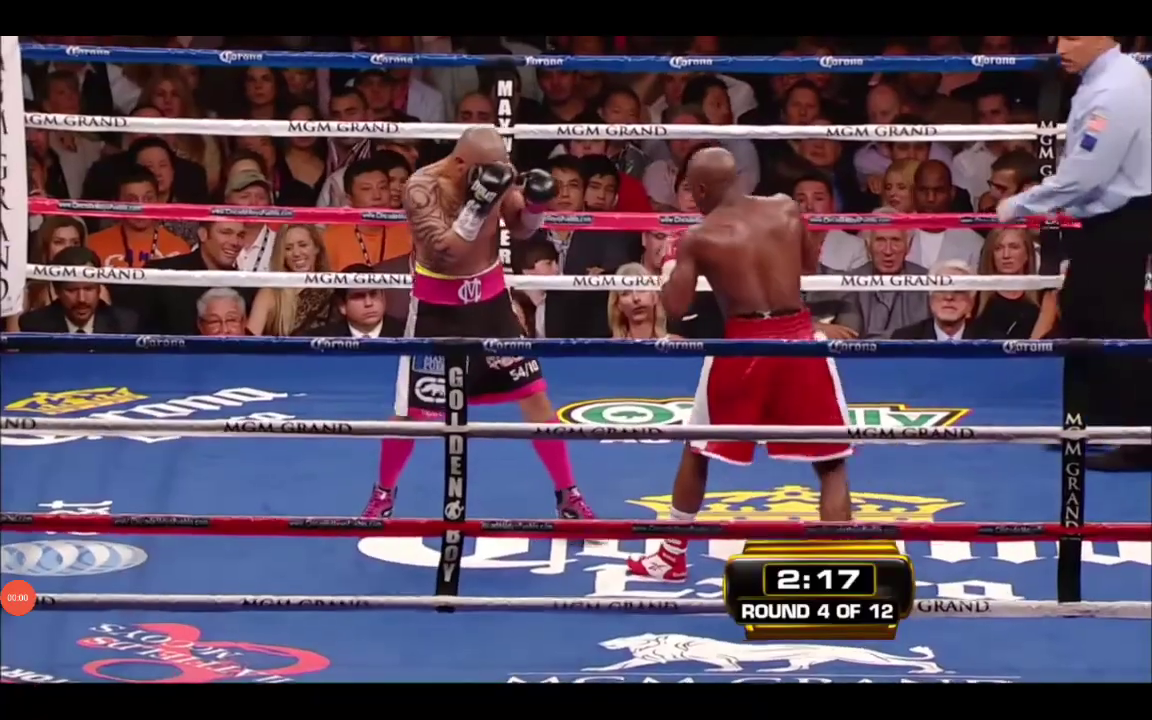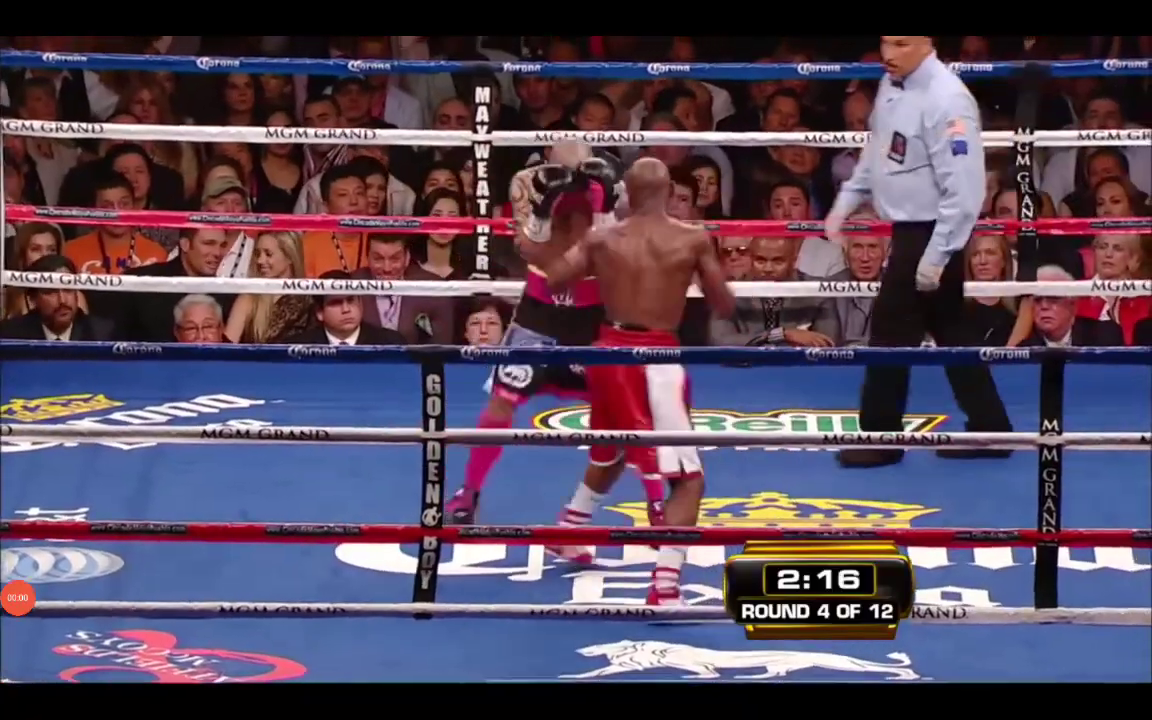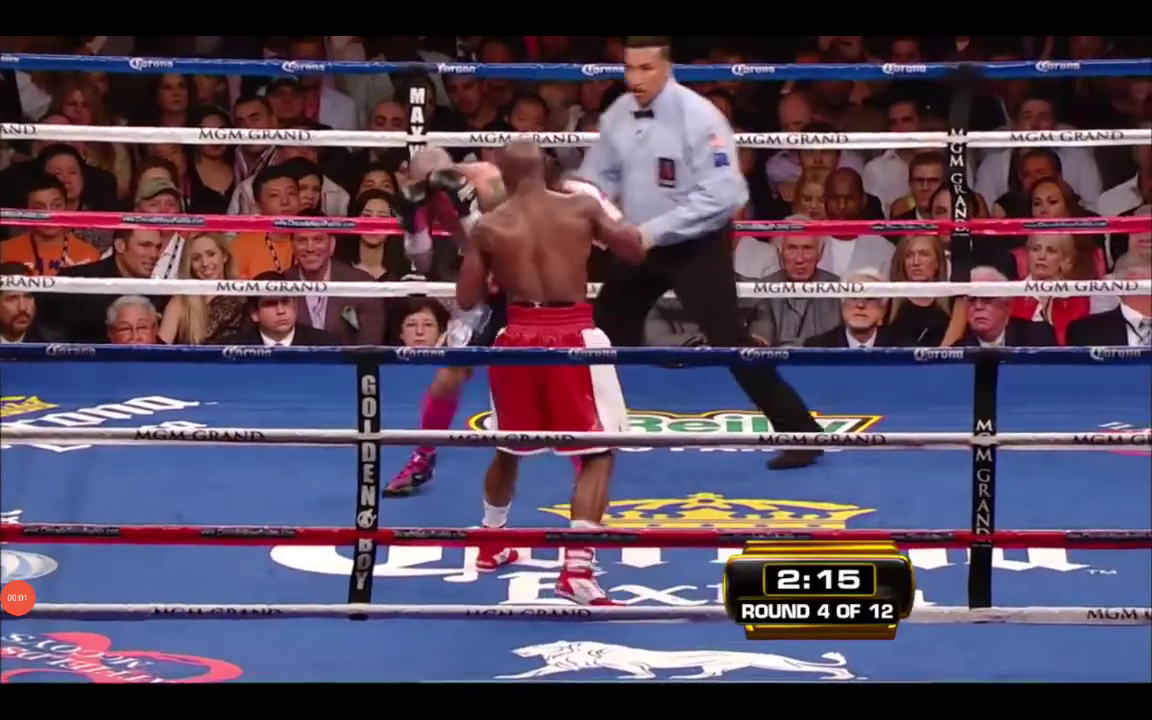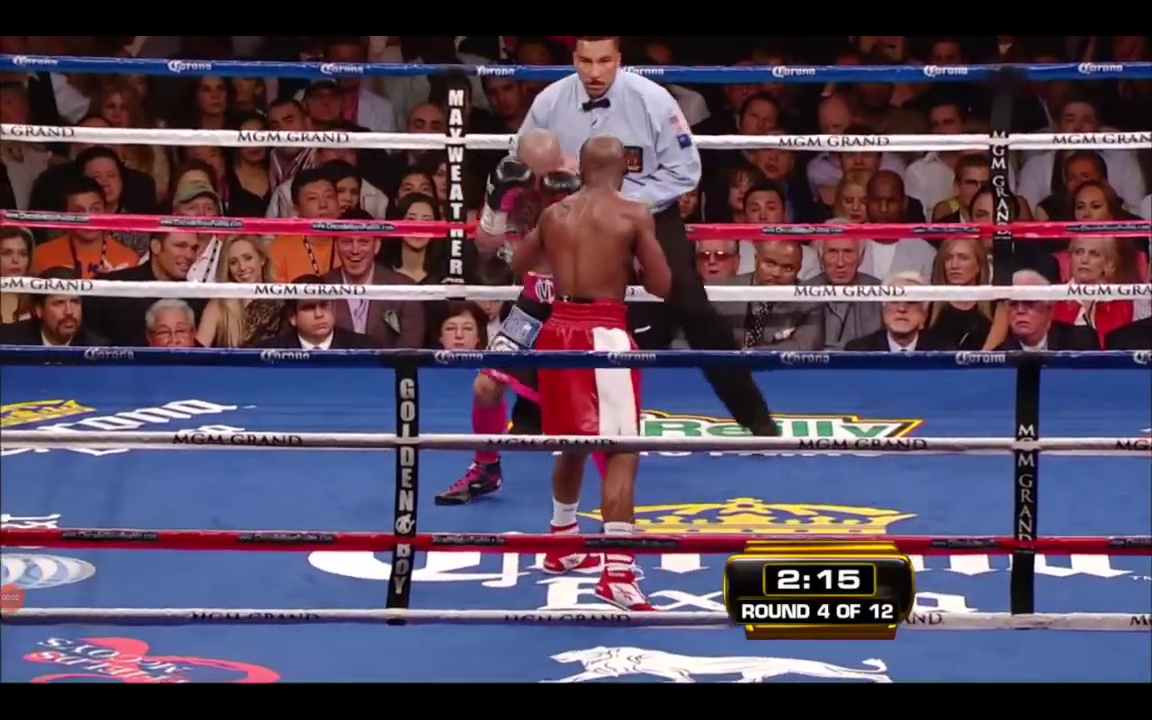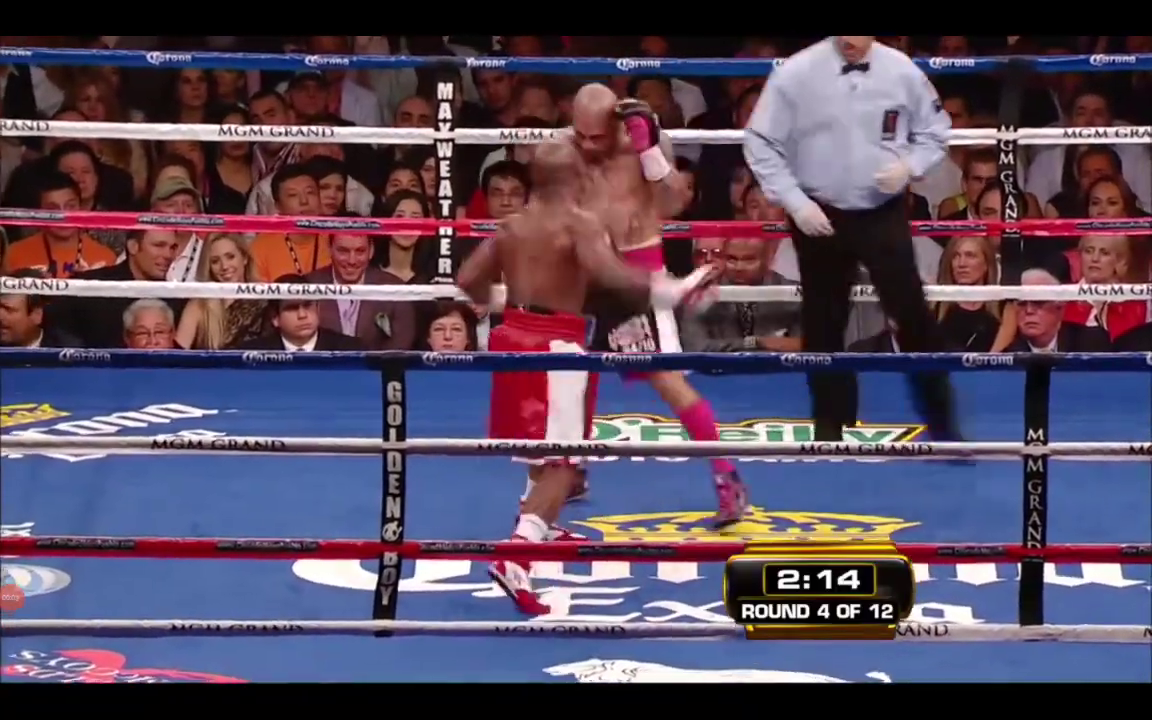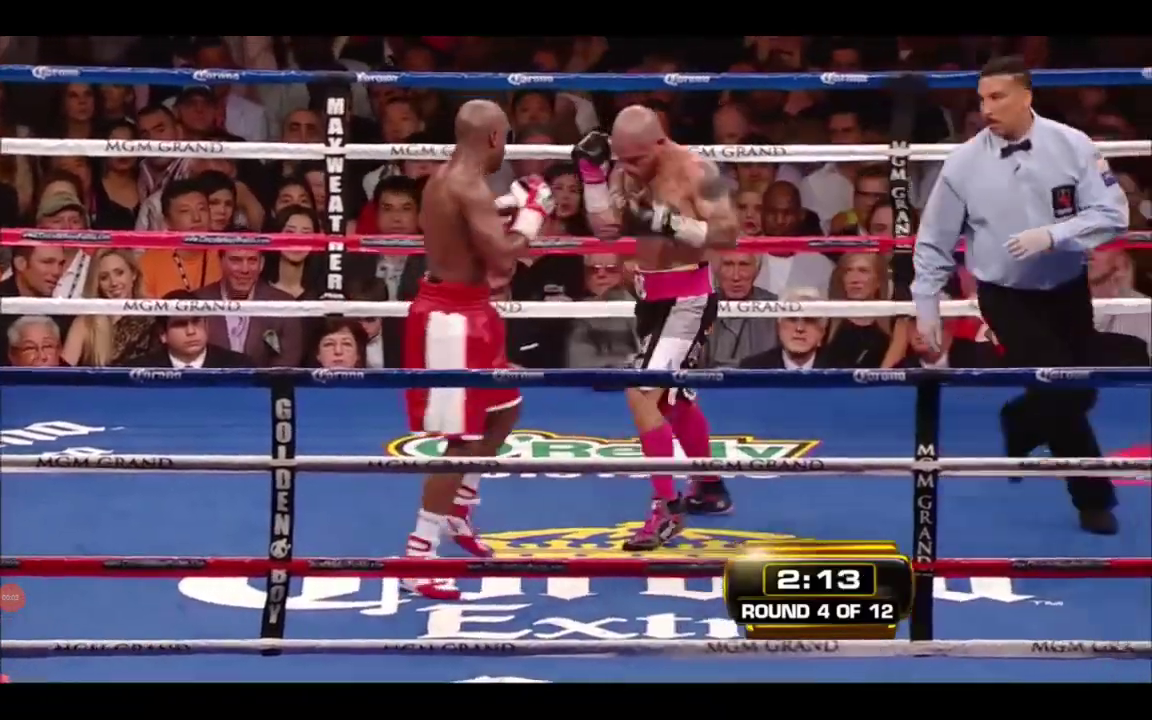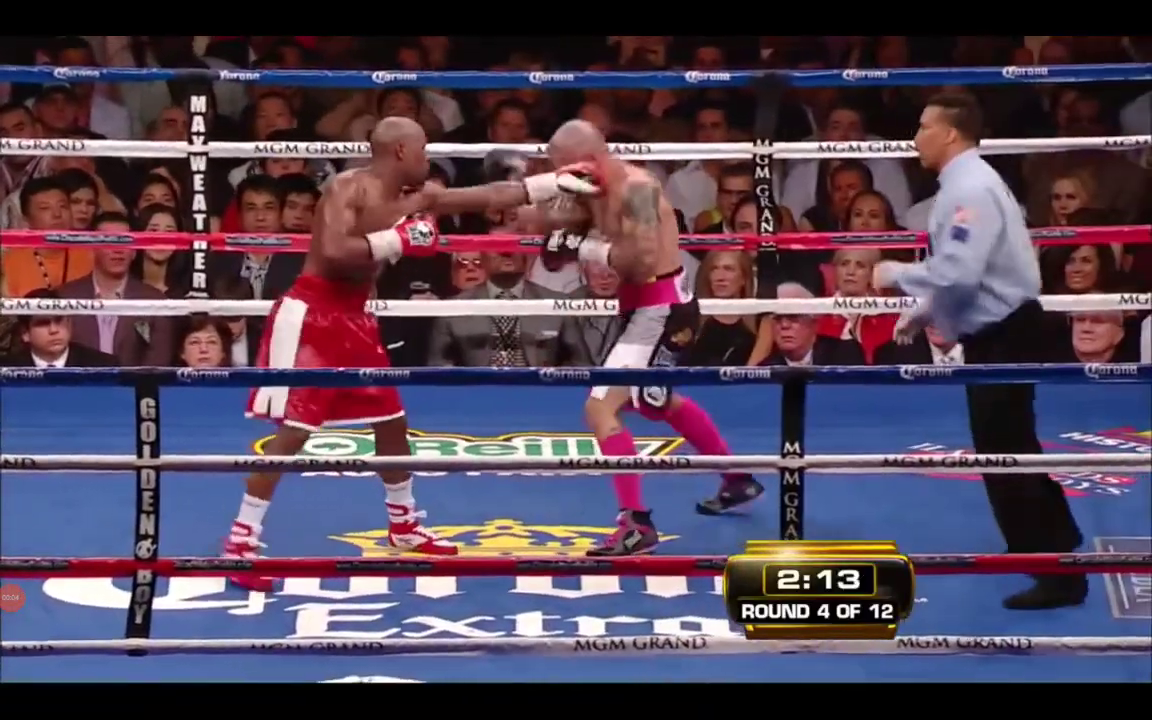
dt=0.7s
person 1, frame 1
left shoulder: (699, 238)
right shoulder: (786, 209)
left elbow: (674, 307)
right elbow: (809, 263)
left wrist: (672, 261)
left hip: (743, 347)
right hip: (798, 340)
left knee: (698, 454)
right knee: (832, 464)
left ankle: (670, 557)
person 1, frame 2
left shoulder: (604, 237)
right shoulder: (693, 239)
left elbow: (555, 279)
right elbow: (724, 305)
left hip: (609, 353)
right hip: (655, 360)
left knee: (608, 453)
right knee: (686, 480)
right ankle: (665, 584)
person 1, frame 3
left shoulder: (487, 228)
right shoulder: (582, 207)
left elbow: (467, 301)
right elbow: (636, 250)
right wrist: (605, 208)
left hip: (521, 336)
right hip: (576, 336)
left knee: (510, 448)
right knee: (598, 454)
left ankle: (492, 545)
right ankle: (576, 569)
person 1, frame 4
left shoulder: (554, 214)
right shoulder: (634, 213)
left elbow: (520, 262)
right elbow: (660, 285)
left hip: (557, 329)
right hip: (603, 333)
left knee: (572, 444)
right knee: (622, 453)
left ankle: (562, 545)
right ankle: (617, 573)
person 1, frame 5
left shoulder: (510, 224)
right shoulder: (581, 224)
left elbow: (468, 281)
right elbow: (615, 276)
right wrist: (671, 288)
left hip: (512, 336)
right hip: (557, 342)
left knee: (543, 443)
right knee: (559, 462)
left ankle: (535, 522)
right ankle: (519, 552)
person 1, frame 6
left shoulder: (444, 177)
right shoulder: (470, 189)
right elbow: (504, 261)
left wrist: (505, 204)
right wrist: (535, 210)
left hip: (445, 309)
right hip: (454, 317)
left knee: (503, 413)
right knee: (465, 441)
left ankle: (457, 516)
right ankle: (417, 556)
person 1, frame 7
left shoulder: (414, 193)
right shoulder: (347, 188)
left elbow: (484, 198)
right elbow: (331, 254)
left wrist: (556, 180)
right wrist: (397, 239)
left hip: (354, 317)
right hip: (312, 311)
left knee: (392, 424)
right knee: (293, 432)
left ankle: (404, 523)
right ankle: (241, 538)
person 2, frame 1
left shoulder: (1111, 93)
right shoulder: (1115, 74)
left elbow: (1081, 177)
left wrist: (1019, 204)
right wrist: (1061, 201)
right hip: (1109, 217)
right knee: (1078, 317)
right ankle: (1091, 418)
person 2, frame 2
left shoulder: (945, 99)
right shoulder: (892, 85)
left elbow: (964, 187)
left wrist: (938, 254)
right wrist: (847, 199)
left hip: (930, 234)
right hip: (911, 228)
left knee: (890, 330)
right knee: (949, 331)
left ankle: (881, 438)
right ankle: (990, 429)
person 2, frame 3
left shoulder: (699, 117)
right shoulder: (616, 117)
left elbow: (722, 195)
right elbow: (595, 180)
left wrist: (656, 228)
left hip: (698, 244)
right hip: (643, 243)
left knee: (727, 339)
right knee: (606, 327)
left ankle: (800, 431)
person 2, frame 4
left shoulder: (652, 101)
right shoulder: (549, 104)
left elbow: (684, 170)
left wrist: (628, 203)
left hip: (652, 223)
left knee: (695, 313)
left ankle: (754, 415)
person 2, frame 5
left shoulder: (902, 73)
right shoulder: (796, 74)
left elbow: (935, 132)
right elbow: (762, 144)
left wrist: (910, 165)
right wrist: (795, 201)
left hip: (882, 215)
right hip: (817, 215)
left knee: (912, 312)
right knee: (825, 325)
left ankle: (939, 421)
right ankle: (832, 427)
person 2, frame 6
left shoulder: (1073, 146)
right shoulder: (963, 163)
left elbow: (1112, 213)
right elbow: (934, 239)
left wrist: (1052, 236)
right wrist: (926, 305)
left hip: (1067, 290)
right hip: (1006, 296)
left knee: (1078, 391)
right knee: (1054, 393)
left ankle: (1018, 424)
right ankle: (1094, 496)
person 2, frame 7
left shoulder: (970, 189)
right shoulder: (965, 181)
left elbow: (957, 272)
left wrist: (896, 275)
right wrist: (920, 313)
left hip: (1003, 336)
right hip: (997, 330)
left knee: (1003, 450)
right knee: (1008, 441)
left ankle: (1058, 570)
right ankle: (1054, 536)
person 3, frame 1
left shoulder: (502, 183)
right shoulder: (422, 187)
left elbow: (519, 230)
right elbow: (445, 253)
left wrist: (536, 207)
right wrist: (477, 203)
left hip: (490, 297)
right hip: (439, 304)
left knee: (535, 397)
right knee: (414, 410)
left ankle: (568, 497)
right ankle: (384, 493)
person 3, frame 2
left shoulder: (601, 190)
right shoulder: (527, 184)
right elbow: (533, 253)
left wrist: (604, 205)
right wrist: (543, 206)
left hip: (594, 303)
right hip: (544, 297)
right knee: (501, 403)
left ankle: (657, 503)
right ankle: (466, 498)
person 3, frame 3
left shoulder: (488, 184)
right shoulder: (419, 197)
right elbow: (422, 263)
left wrist: (466, 208)
right wrist: (412, 222)
right knee: (447, 382)
right ankle: (422, 460)
person 3, frame 4
left shoulder: (582, 181)
right shoulder: (508, 184)
right elbow: (486, 248)
right wrist: (498, 199)
right hip: (536, 295)
right knee: (486, 387)
right ankle: (485, 470)
person 3, frame 5
left shoulder: (641, 146)
right shoulder: (571, 146)
left elbow: (674, 199)
left wrist: (648, 144)
left hip: (638, 276)
left knee: (672, 384)
left ankle: (727, 482)
person 3, frame 6
left shoulder: (698, 171)
right shoulder: (628, 172)
left elbow: (727, 232)
right elbow: (607, 229)
left wrist: (670, 224)
right wrist: (594, 174)
left hip: (686, 299)
right hip: (653, 295)
left knee: (644, 397)
right knee: (675, 398)
left ankle: (665, 510)
right ankle: (709, 489)
person 3, frame 7
left shoulder: (637, 188)
right shoulder: (606, 189)
left elbow: (644, 259)
left wrist: (579, 248)
left hip: (659, 308)
right hip: (651, 306)
left knee: (602, 407)
right knee: (665, 400)
left ankle: (637, 524)
right ankle: (738, 480)
